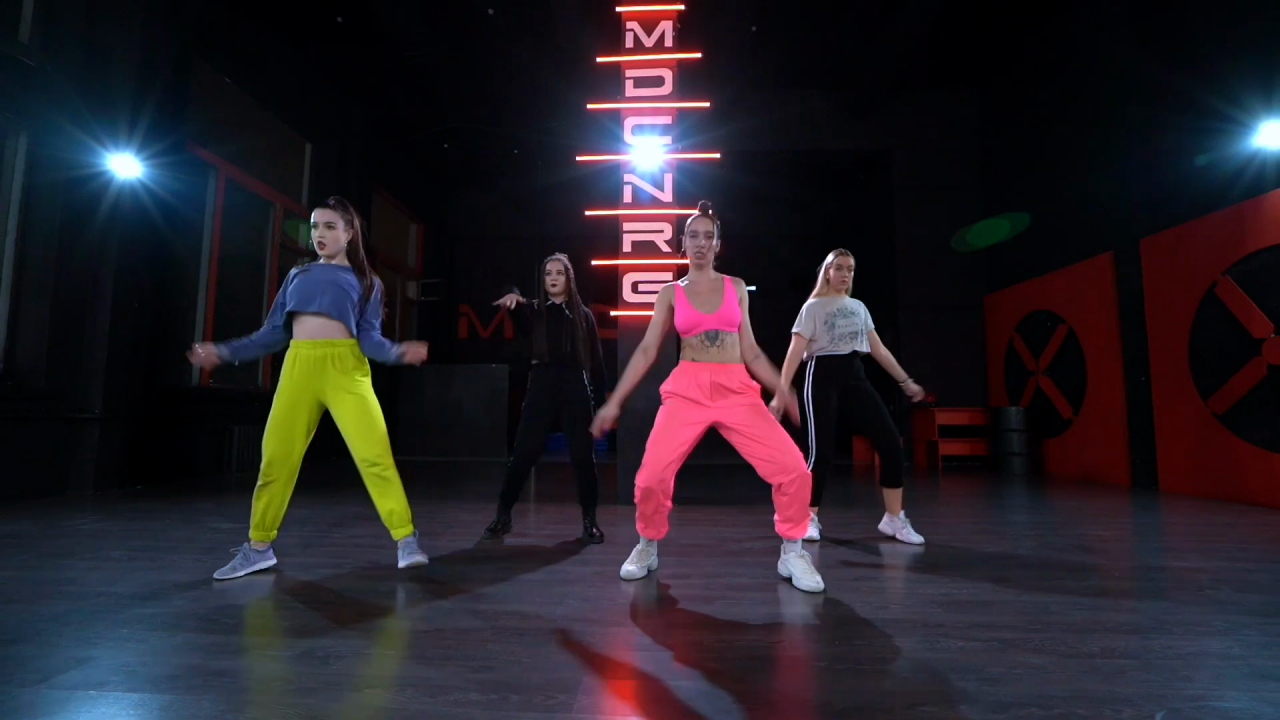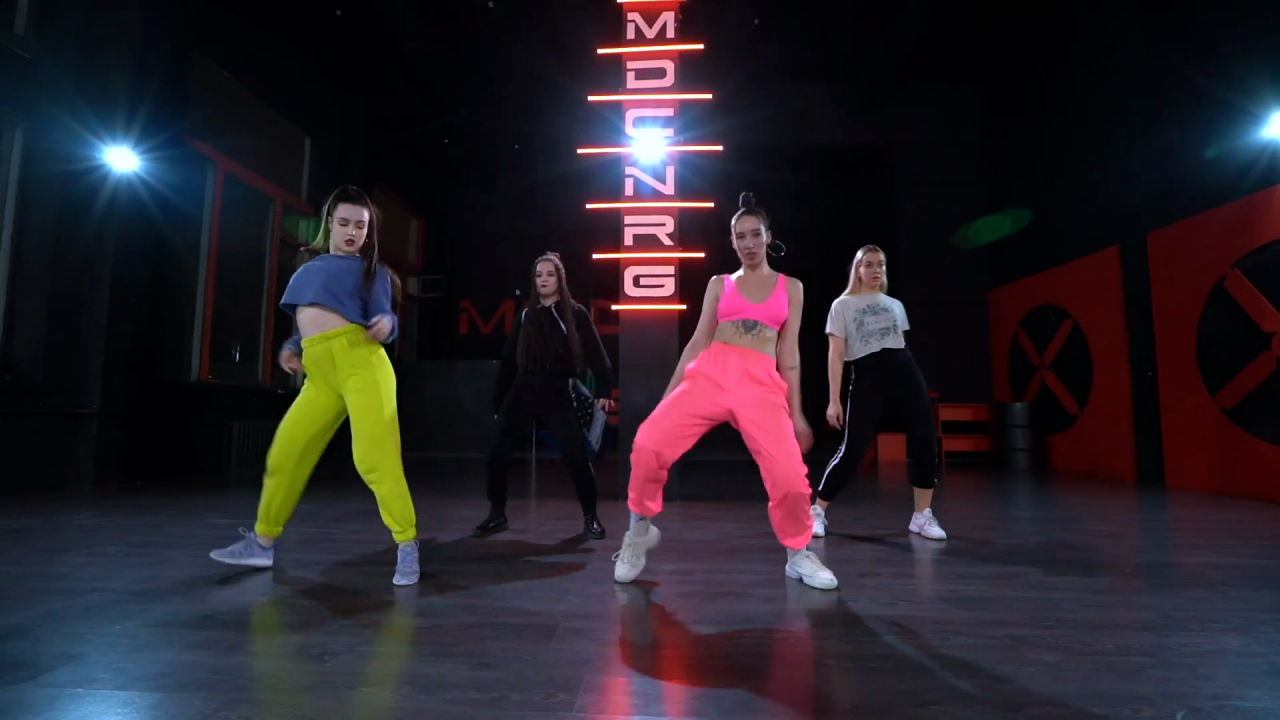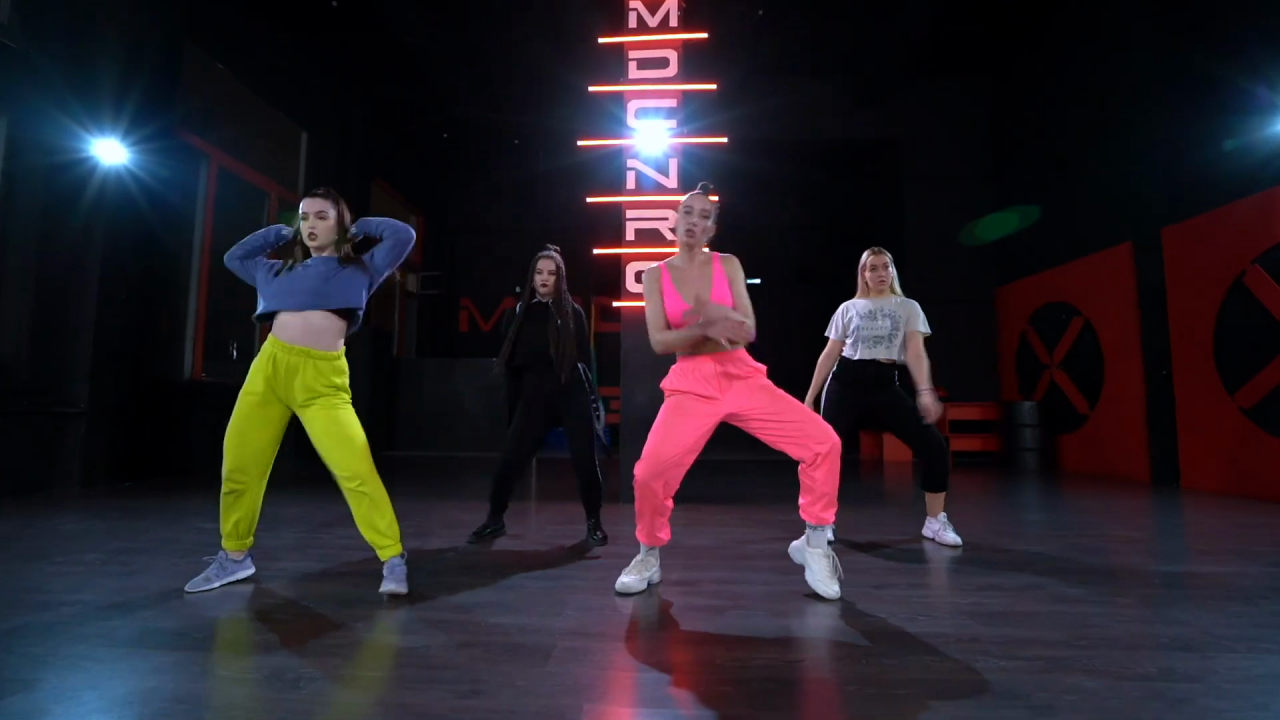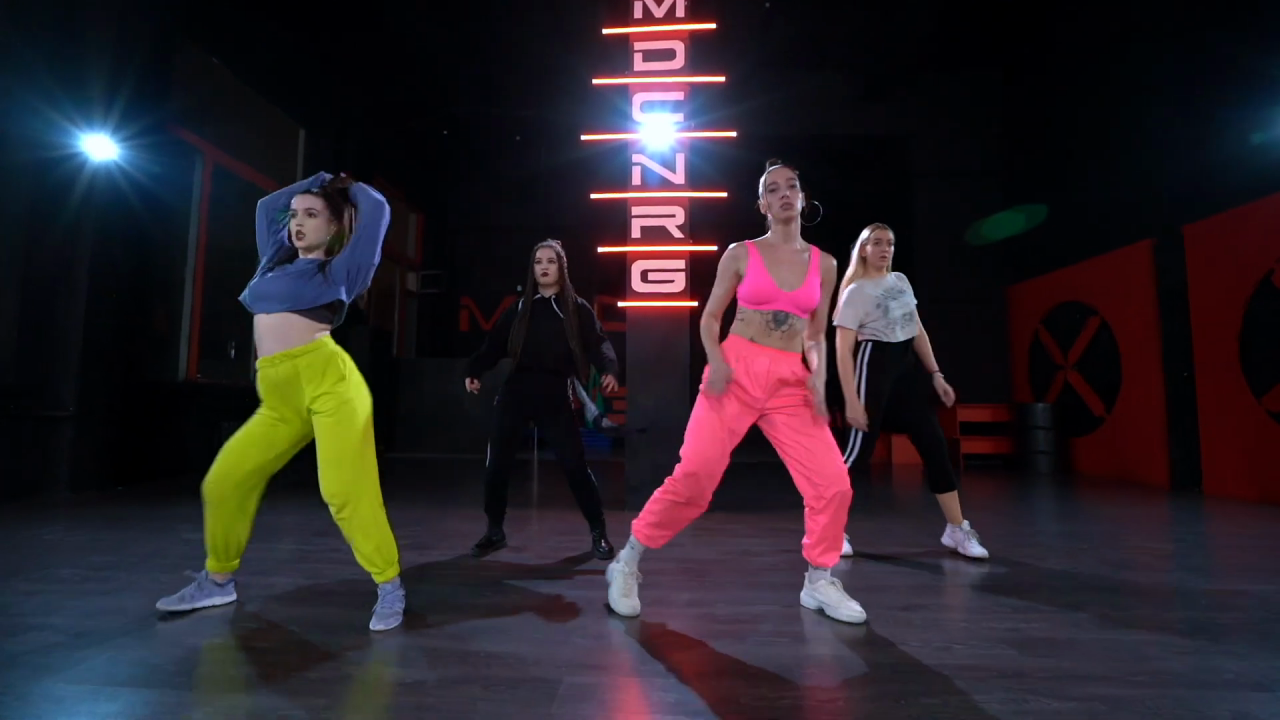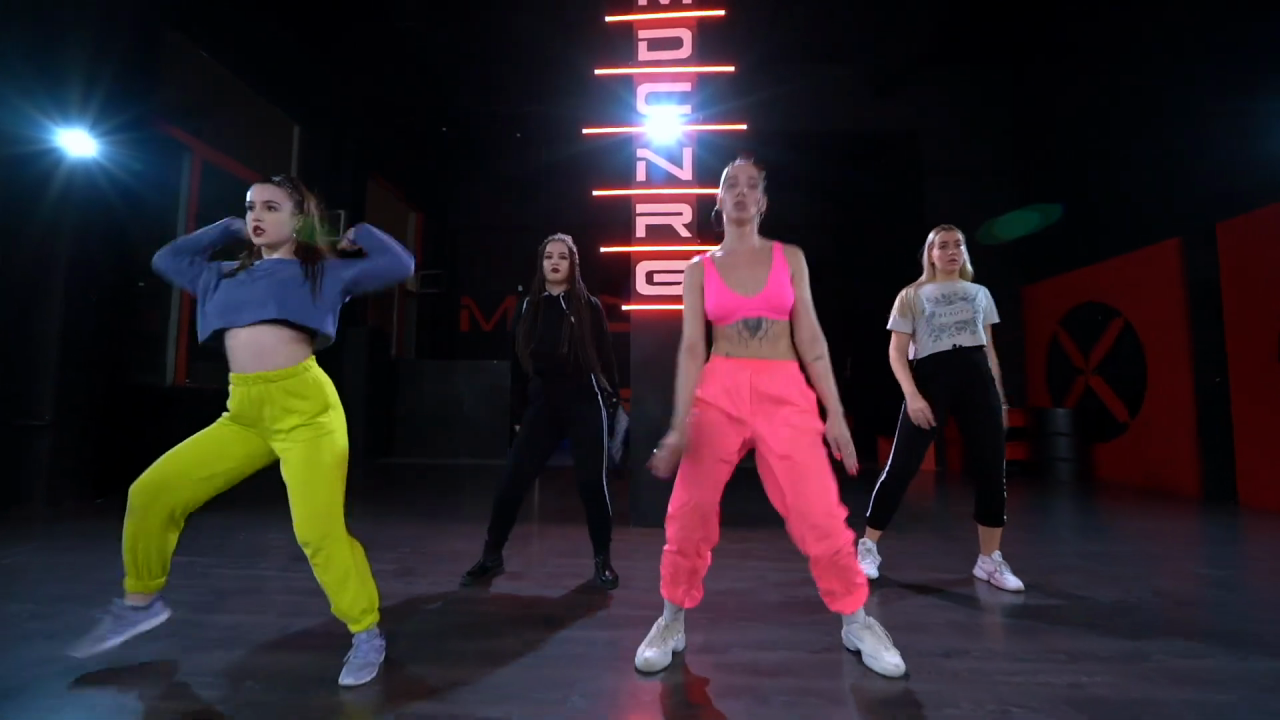
dt=0.5s
person 1, frame 1
left shoulder: (737, 288)
right shoulder: (670, 293)
left elbow: (748, 347)
right elbow: (647, 349)
left wrist: (780, 388)
right wrist: (615, 400)
left hip: (736, 391)
right hip: (687, 391)
left knee: (792, 469)
right knee: (653, 477)
left ankle: (792, 553)
right ankle: (647, 548)
person 1, frame 2
left shoulder: (790, 287)
right shoulder: (718, 284)
left elbow: (788, 349)
right elbow: (698, 340)
left wrist: (796, 412)
right wrist: (671, 390)
left hip: (760, 384)
right hip: (709, 376)
left knee: (789, 479)
right knee: (650, 442)
left ankle: (798, 554)
right ankle: (640, 532)
person 1, frame 3
left shoulder: (728, 265)
right shoulder: (655, 275)
left elbow: (748, 330)
right elbow: (659, 342)
left wrist: (712, 314)
right wrist: (705, 328)
left hip: (742, 378)
right hip: (689, 386)
left knee: (823, 442)
right knee: (653, 471)
left ankle: (814, 545)
right ankle: (649, 557)
person 1, frame 4
left shoulder: (824, 263)
right shoulder: (740, 253)
left elbow: (817, 333)
right elbow: (710, 314)
left wrist: (819, 373)
right wrist: (716, 360)
left hip: (789, 384)
right hip: (734, 376)
left knee: (832, 483)
right knee: (695, 475)
left ankle: (818, 581)
right ankle: (627, 563)
person 1, frame 5
left shoulder: (790, 258)
right shoulder: (700, 269)
left elbow: (810, 339)
right elbow: (691, 346)
left wrist: (836, 416)
right wrist: (680, 424)
left hip: (785, 398)
right hip: (717, 397)
left knee: (819, 525)
right knee: (689, 520)
left ankle: (856, 621)
right ankle: (673, 621)
person 2, frame 1
left shoulder: (366, 283)
right shoulder: (297, 276)
left elbow: (370, 338)
right elbow: (273, 332)
left wrist: (396, 352)
right wrist: (225, 352)
left hip: (346, 371)
right hip: (298, 369)
left knee: (375, 455)
right knee: (278, 463)
left ankle: (406, 542)
right ankle: (259, 547)
person 2, frame 2
left shoulder: (370, 270)
right shoulder: (314, 265)
left elbow: (381, 321)
left wrist: (386, 324)
right wrist: (293, 346)
left hip: (362, 365)
right hip: (319, 375)
left knee: (375, 458)
right knee: (286, 457)
left ankle: (407, 548)
right ankle: (262, 542)
person 2, frame 3
left shoulder: (358, 269)
right shoulder: (284, 270)
left elbow: (404, 236)
right elbow: (236, 258)
left wrist: (360, 228)
right wrist: (282, 234)
left hip: (324, 383)
right hip: (268, 372)
left knee: (356, 471)
right knee: (239, 470)
left ankle: (393, 562)
right ankle: (235, 556)
person 2, frame 4
left shoulder: (343, 270)
right shoulder: (276, 259)
left elbow: (377, 214)
right elbow: (267, 206)
left wrist: (350, 189)
right wrist: (319, 180)
left hip: (329, 384)
right hip: (279, 395)
left knee: (344, 491)
right knee: (223, 483)
left ankle: (390, 587)
right ankle: (218, 579)
person 2, frame 5
left shoulder: (322, 274)
right shoulder: (227, 277)
left elbow: (399, 265)
right elbow: (168, 259)
left wrist: (359, 234)
right wrist: (230, 227)
left hip: (303, 410)
right hip: (243, 413)
left knee: (318, 530)
right knee: (150, 496)
left ankle: (366, 634)
right ankle: (140, 604)
person 3, frame 1
left shoulder: (858, 307)
right shoulder: (814, 307)
left elbow: (877, 349)
right elbow: (795, 352)
left wrist: (905, 381)
right wrist: (781, 393)
left hip: (855, 376)
right hip: (823, 376)
left knee: (891, 443)
right knee: (821, 451)
left ankle: (895, 518)
right ankle: (810, 518)
person 3, frame 2
left shoulder: (894, 305)
right shoulder: (843, 305)
right elbow: (836, 354)
left wrist: (924, 390)
right wrist: (834, 399)
left hip: (904, 372)
right hip: (865, 377)
left knee: (926, 444)
right knee: (852, 451)
left ankle: (923, 515)
right ankle: (817, 512)
person 3, frame 3
left shoulder: (908, 308)
right shoulder: (848, 309)
left elbow: (916, 353)
right elbow: (829, 355)
left wrist: (925, 392)
right wrist: (810, 399)
left hip: (885, 385)
right hip: (845, 382)
left knee: (933, 445)
left ankle: (936, 521)
person 3, frame 4
left shoulder: (900, 281)
right shoulder: (856, 292)
left elbow: (917, 332)
right elbow: (844, 350)
left wrist: (936, 375)
right wrist: (852, 400)
left hip: (907, 366)
right hip: (875, 366)
left knee: (934, 444)
right knee: (860, 448)
left ankle: (958, 530)
person 3, frame 5
left shoulder: (980, 294)
right shoulder: (911, 297)
left elbow: (989, 349)
right elbow: (897, 352)
left wrist: (1000, 401)
right wrist: (912, 396)
left hip: (975, 376)
right hip: (929, 377)
left knee: (991, 471)
right knee: (900, 468)
left ankle: (990, 560)
right ankle: (867, 549)
person 4, frame 1
left shoulder: (582, 315)
right shoulder: (534, 311)
left elbow: (596, 359)
right elbow: (519, 315)
left wrist: (599, 399)
right wrist: (514, 298)
left hip: (577, 390)
right hip: (542, 388)
left knee: (583, 458)
right knee: (523, 455)
left ankle: (589, 521)
right ankle: (503, 516)
person 4, frame 2
left shoulder: (577, 315)
right shoulder: (526, 316)
left elbow: (596, 355)
right elbow: (509, 359)
left wrist: (603, 391)
right wrist: (498, 401)
left hip: (557, 396)
right hip: (521, 395)
left knee: (576, 458)
right knee: (497, 456)
left ankle: (590, 517)
right ankle: (497, 514)
person 4, frame 3
left shoulder: (572, 313)
right shoulder: (521, 312)
left elbow: (583, 357)
right elbow: (512, 364)
left wrist: (588, 397)
right wrist: (515, 410)
left hip: (573, 395)
right hip: (534, 396)
left knee: (585, 461)
right knee: (511, 460)
left ankle: (594, 522)
right ankle: (495, 520)
person 4, frame 4
left shoulder: (577, 309)
right shoulder: (520, 308)
left elbow: (597, 343)
right elbow: (495, 344)
left wrist: (608, 368)
right wrist: (474, 370)
left hip: (557, 397)
right hip: (516, 393)
left knee: (575, 465)
right knee: (497, 464)
left ankle: (598, 533)
right ankle: (495, 531)
person 4, frame 5
left shoulder: (588, 307)
right shoulder: (528, 308)
left elbow: (604, 357)
right elbow: (519, 364)
left wrist: (612, 401)
right wrist: (520, 413)
left hip: (584, 403)
right hip: (542, 405)
left knee: (592, 483)
right knee: (513, 481)
left ankle: (602, 560)
right ankle: (492, 556)
